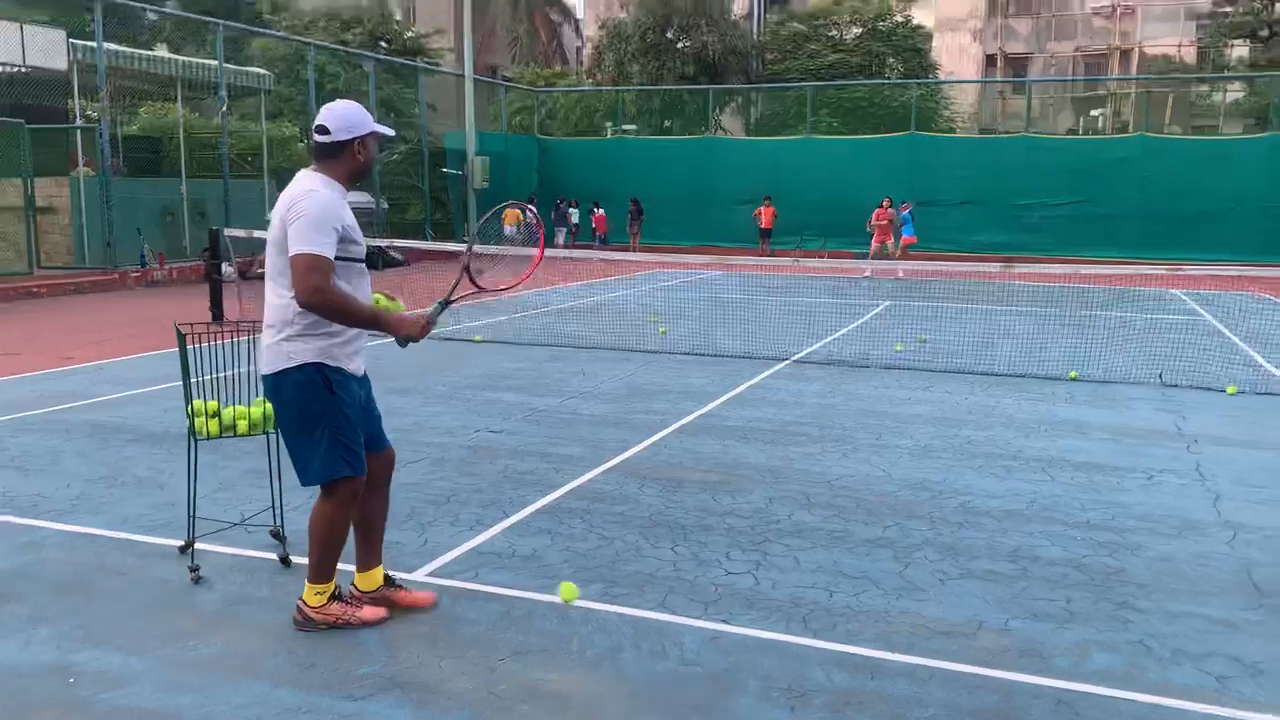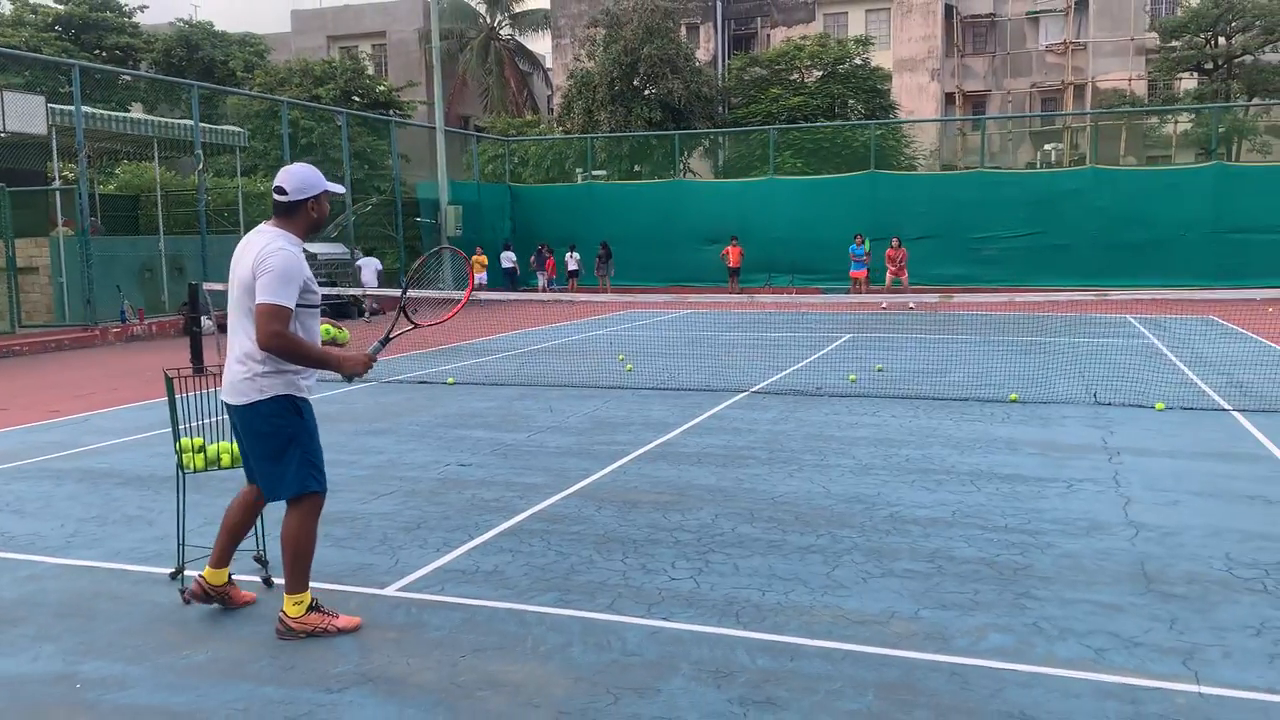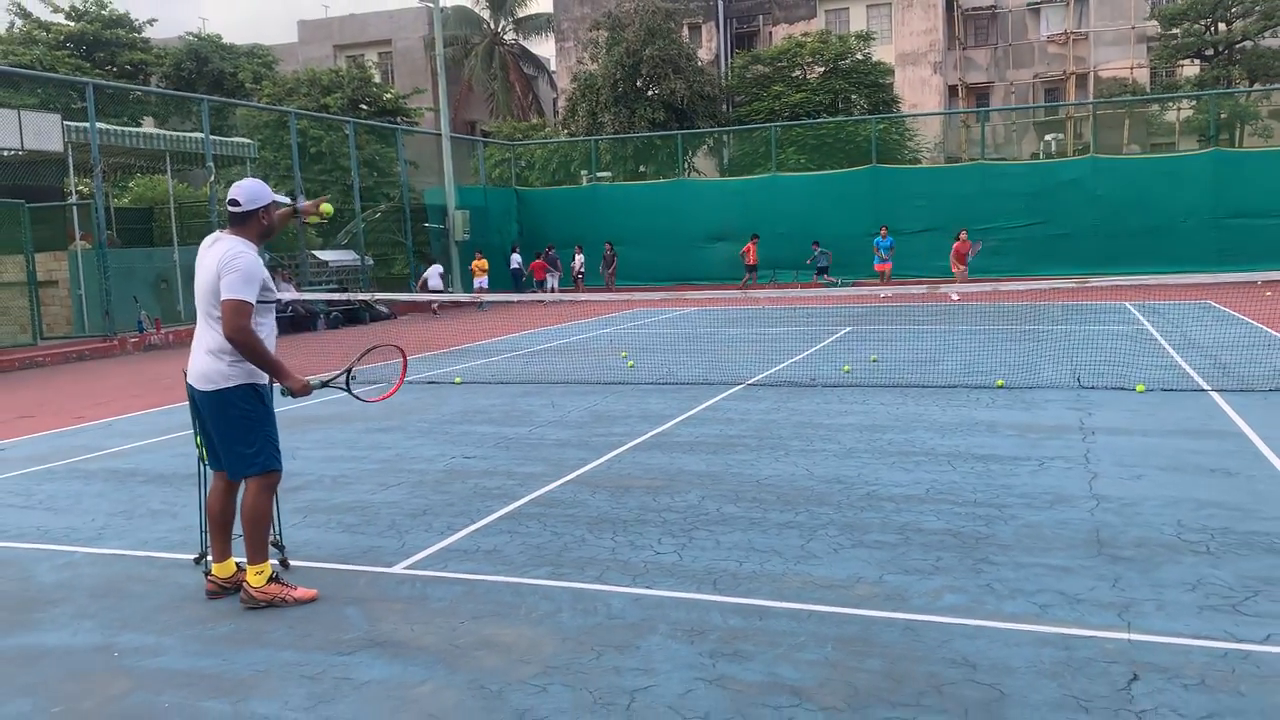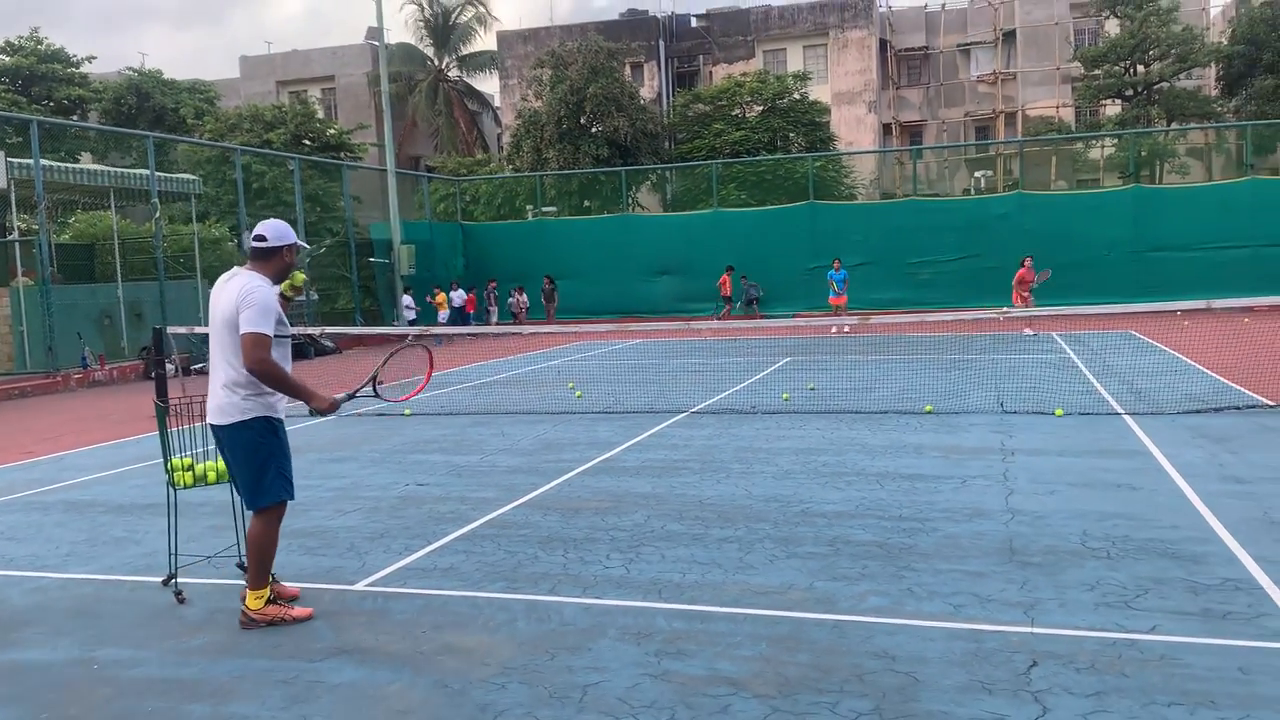
dt=1s
person 1, frame 1
left shoulder: (313, 192)
right shoulder: (317, 200)
right elbow: (312, 291)
left wrist: (367, 305)
right wrist: (394, 324)
left hip: (334, 362)
right hip: (309, 365)
left knee: (378, 464)
right knee: (345, 480)
left ankle: (371, 580)
right ankle: (318, 600)
person 1, frame 2
left shoulder: (260, 239)
right shoulder: (282, 256)
right elbow: (271, 337)
left wrist: (312, 328)
right wrist: (338, 361)
left hip: (249, 389)
right hip: (274, 394)
left knee: (261, 487)
right knee: (306, 496)
left ankle: (213, 578)
right ankle: (298, 611)
person 1, frame 3
left shoulder: (215, 241)
right shoulder: (242, 259)
left elbow: (258, 227)
right elbow: (237, 330)
left wrist: (297, 211)
right wrist: (285, 376)
left hip: (206, 380)
right hip: (235, 383)
left knee: (226, 475)
right knee: (262, 476)
left ankle: (222, 572)
right ankle: (258, 581)
person 1, frame 4
left shoulder: (230, 280)
right shoulder: (259, 293)
right elbow: (258, 362)
left wrist: (284, 301)
right wrist: (311, 397)
left hip: (228, 413)
right hip: (252, 415)
left knee: (263, 501)
right knee: (270, 505)
left ankle: (262, 581)
right ankle: (257, 603)
